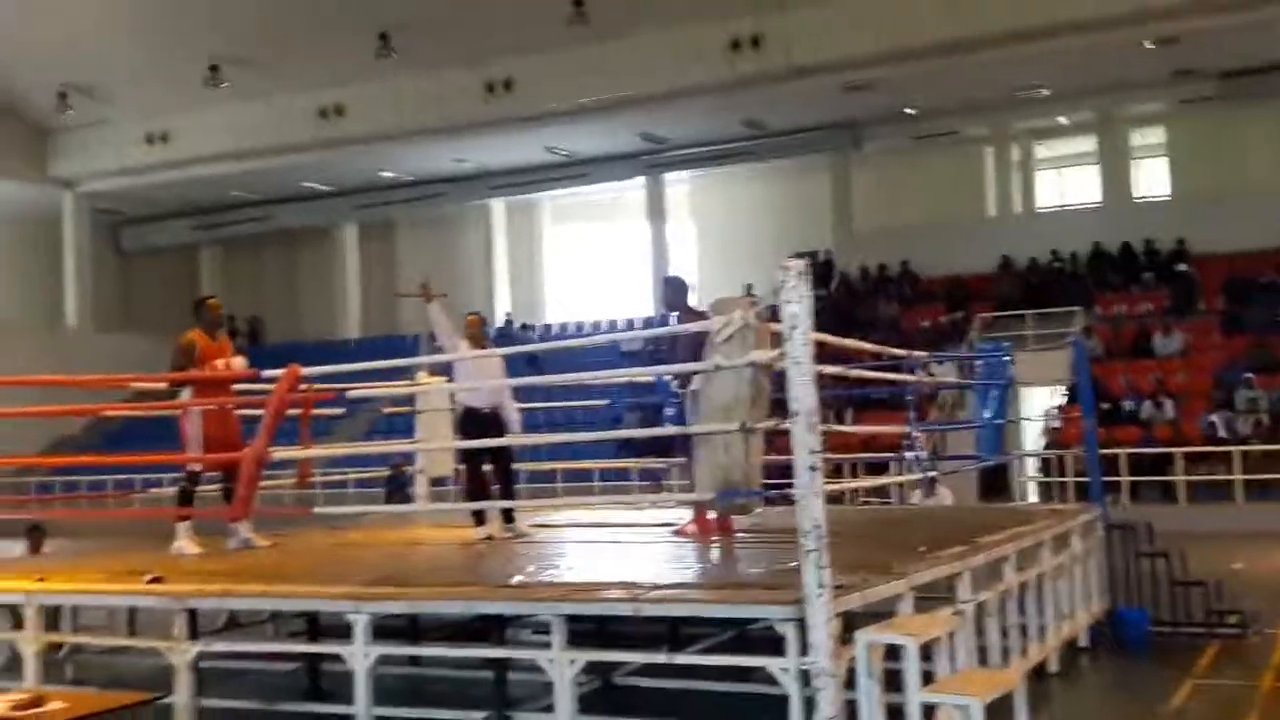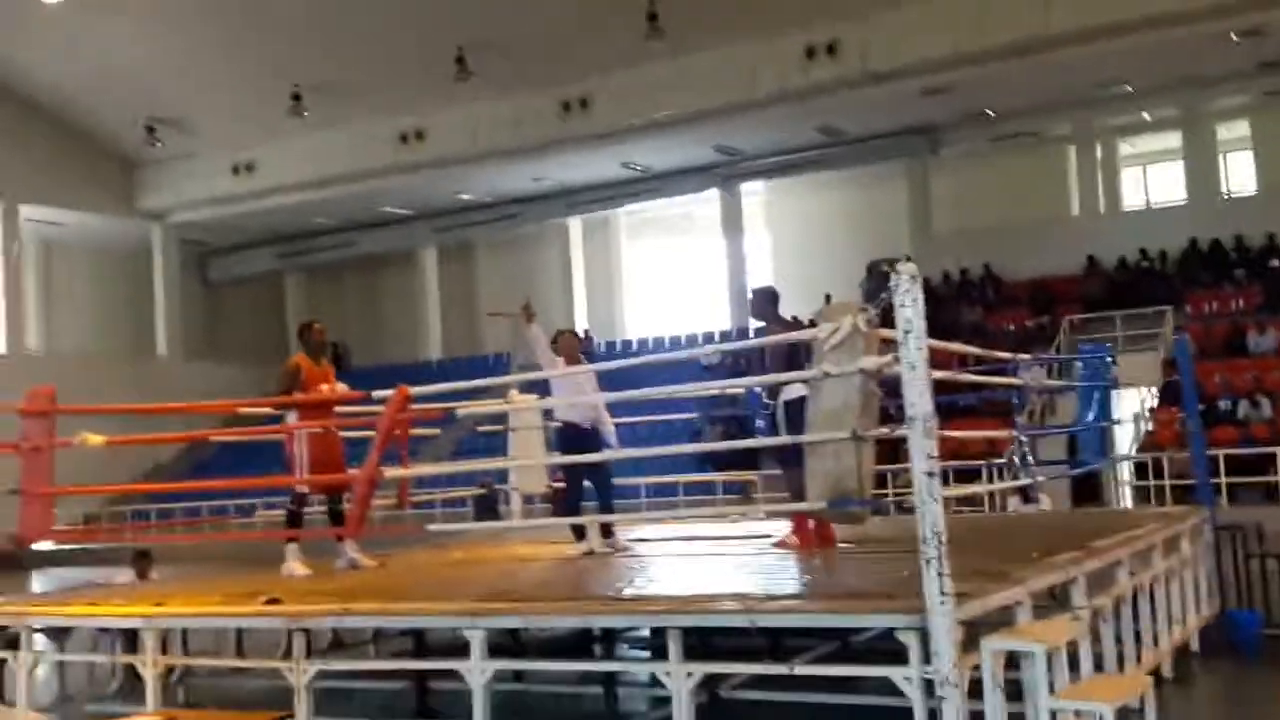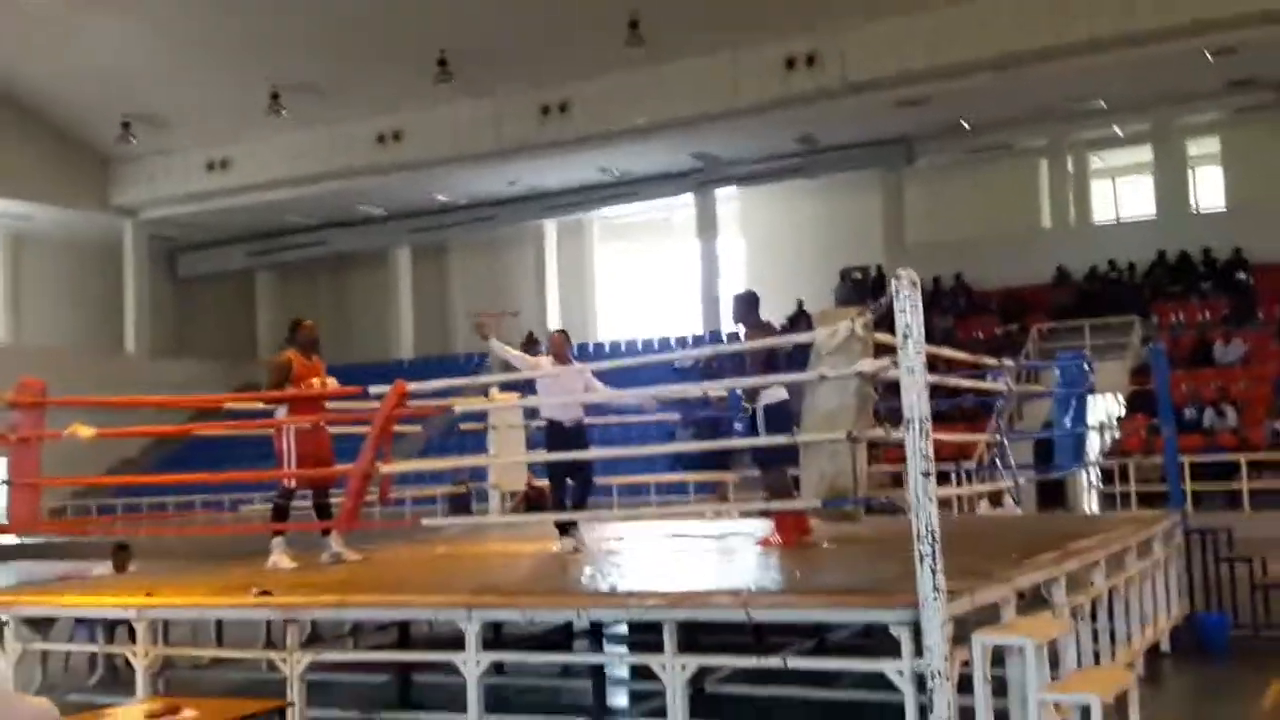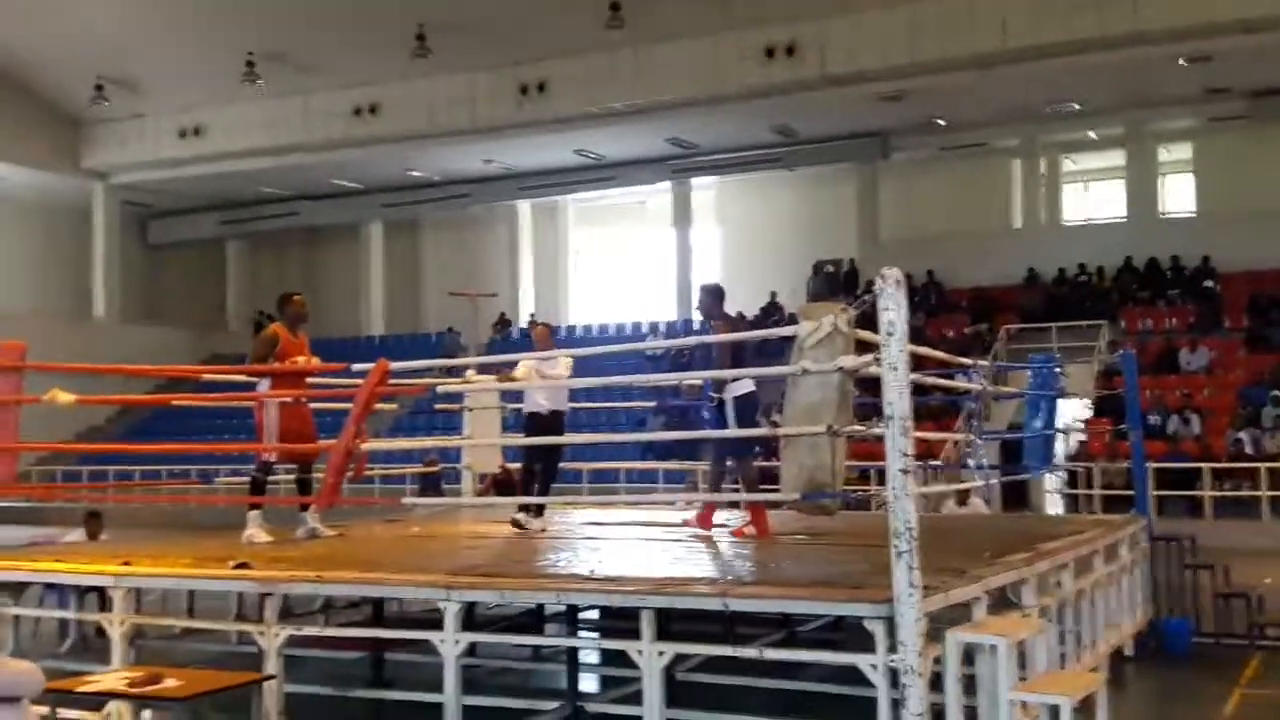
dt=0.5s
person 1, frame 1
left shoulder: (226, 341)
right shoulder: (189, 341)
left wrist: (237, 370)
right wrist: (204, 373)
left hip: (224, 408)
right hip: (198, 409)
left knee: (232, 467)
right knee: (194, 469)
left ankle: (240, 530)
right ankle: (182, 535)
person 1, frame 2
left shoulder: (328, 365)
right shoulder: (295, 365)
left wrist: (340, 394)
right wrist: (309, 397)
left hip: (328, 430)
right hip: (304, 431)
left knee: (336, 490)
right knee: (301, 491)
left ankle: (347, 550)
right ankle: (292, 556)
person 1, frame 3
left shoulder: (319, 361)
right shoulder: (285, 360)
right elbow: (268, 395)
left wrist: (331, 388)
right wrist: (298, 391)
left hip: (316, 425)
right hip: (293, 427)
left knee: (323, 485)
right knee: (289, 485)
left ankle: (333, 545)
right ankle: (277, 549)
person 1, frame 4
left shoulder: (303, 337)
right shoulder: (272, 334)
right elbow: (252, 367)
left wrist: (312, 367)
right wrist: (284, 366)
left hip: (298, 401)
right hip: (274, 401)
left knee: (307, 458)
right knee: (268, 459)
left ankle: (309, 520)
right ankle: (254, 523)
person 2, frame 1
left shoulder: (686, 320)
right shoulder: (697, 318)
left elbow: (685, 360)
left wrist: (680, 388)
left hip: (693, 390)
left knee: (694, 452)
left ankle: (701, 518)
right ankle: (722, 516)
person 2, frame 2
left shoulder: (774, 332)
right shoulder: (790, 328)
left elbow: (776, 372)
left wrist: (769, 399)
left hip: (787, 399)
right hip: (799, 395)
left knee: (791, 464)
right knee: (799, 462)
left ankle: (802, 529)
right ankle: (820, 526)
person 2, frame 3
left shoulder: (753, 333)
right shoulder: (768, 329)
left elbow: (755, 371)
left wrist: (748, 403)
left hip: (765, 402)
right hip: (778, 398)
left knee: (770, 467)
right knee: (778, 462)
person 2, frame 4
left shoulder: (720, 326)
right shoulder: (729, 323)
left elbow: (722, 367)
left wrist: (714, 399)
left hip: (734, 396)
right hip: (739, 394)
left knee: (742, 458)
right knee: (719, 456)
left ankle: (758, 522)
right ankle: (705, 516)
person 3, frame 1
left shoulder: (495, 358)
right shoulder: (458, 349)
left elbow: (505, 394)
right elbow: (442, 329)
left wrist: (514, 425)
right wrist: (431, 301)
left hip: (494, 418)
right hip: (471, 418)
left knee: (504, 469)
right knee: (474, 472)
left ankle: (509, 521)
right ankle: (481, 524)
person 3, frame 2
left shoulder: (588, 373)
right shoulder: (555, 367)
left elbow: (600, 408)
right elbow: (540, 347)
left wrist: (611, 438)
right wrist: (530, 322)
left hip: (591, 433)
right hip: (569, 433)
left knee: (604, 483)
right knee: (573, 488)
left ankle: (609, 535)
right ankle: (581, 539)
person 3, frame 3
left shoulder: (580, 371)
right shoulder: (540, 366)
left elbow: (603, 392)
right elbow: (515, 357)
left wrist: (638, 400)
right wrist: (490, 339)
left hip: (577, 428)
right hip: (556, 429)
left knee: (584, 480)
right knee: (558, 484)
left ankle: (572, 526)
right ankle: (565, 534)
person 3, frame 4
left shoulder: (564, 361)
right shoulder: (527, 362)
left elbow: (560, 377)
right elbow: (518, 376)
left wrist: (543, 373)
right wrist: (509, 378)
left hip: (554, 417)
right hip: (533, 416)
left knee: (548, 468)
right knee: (529, 465)
left ankle: (537, 514)
right ankle: (523, 512)
